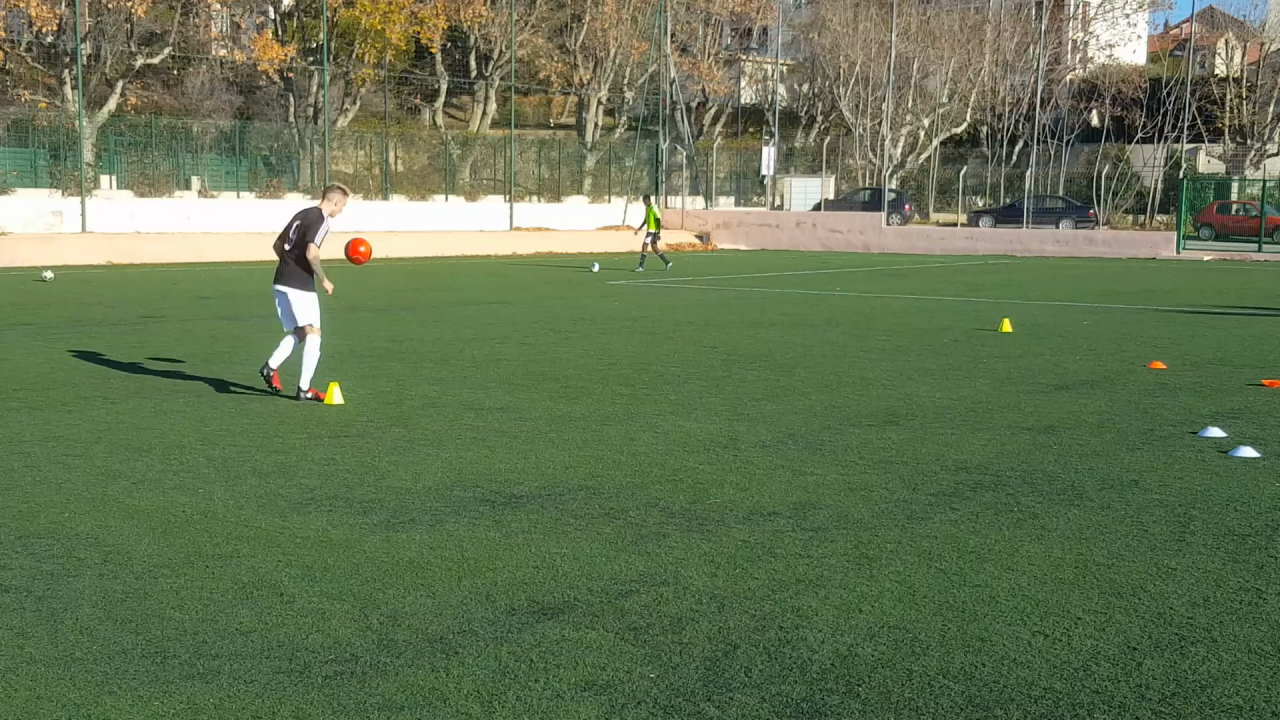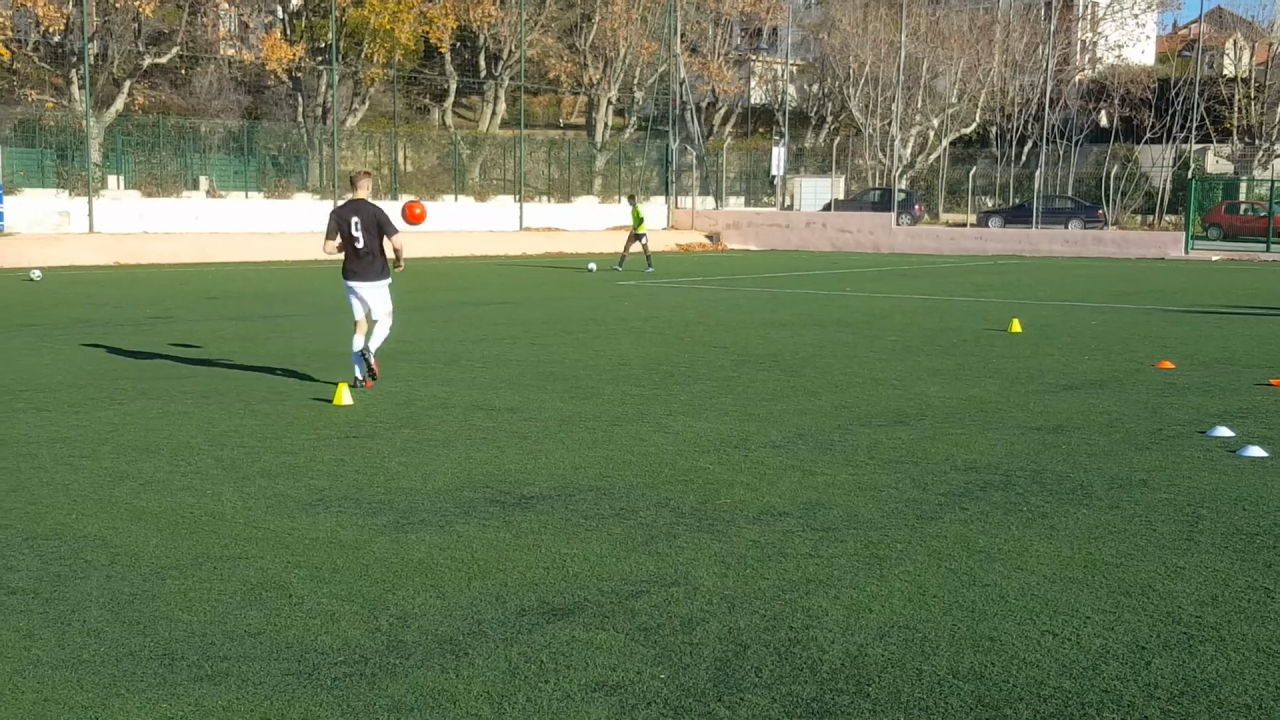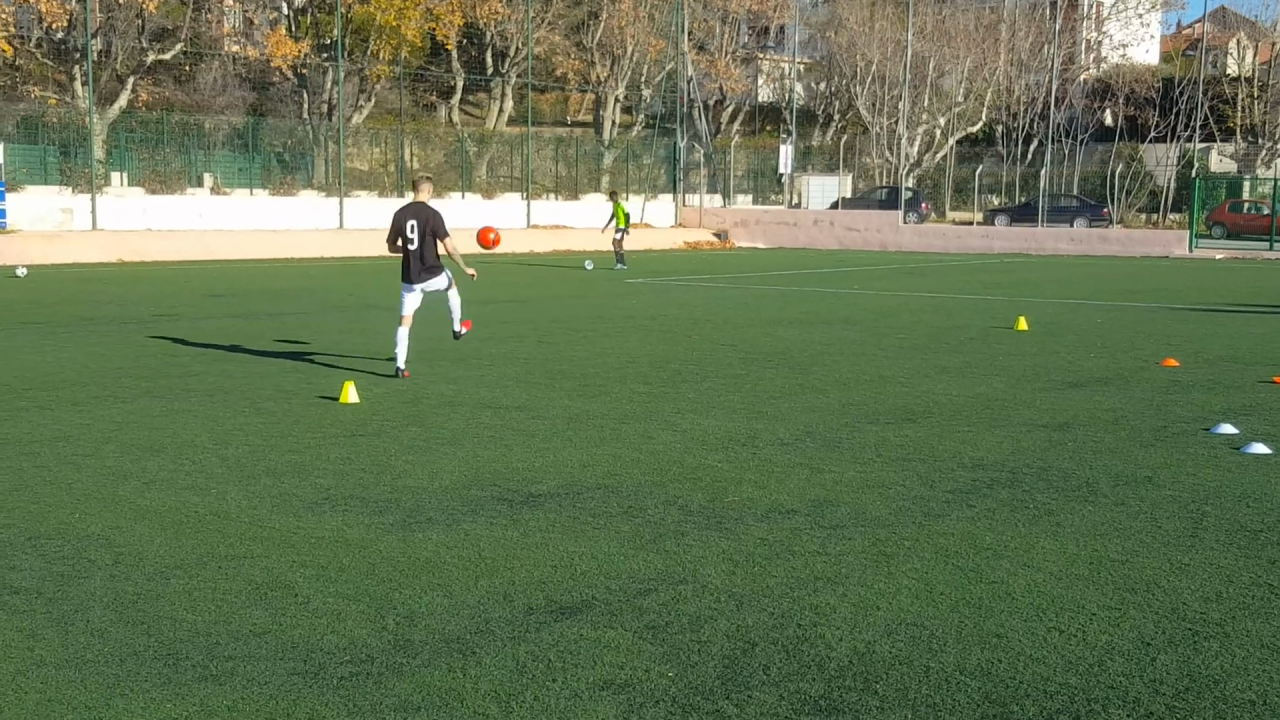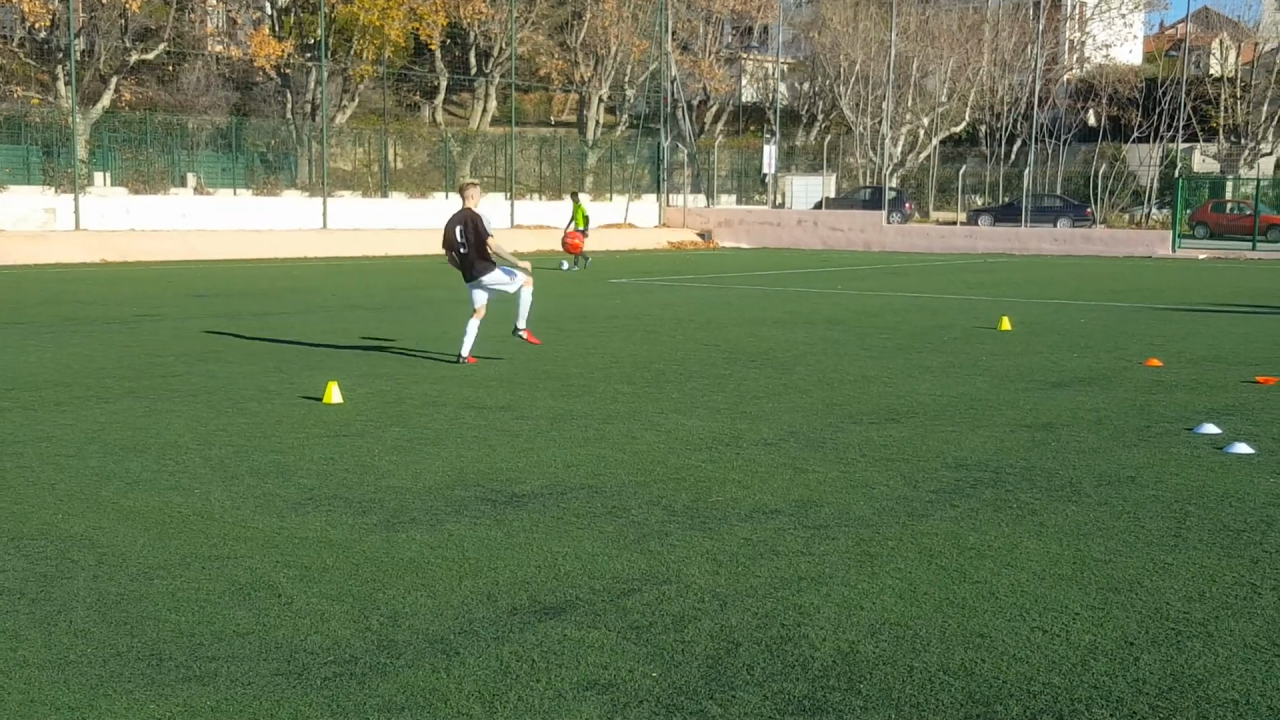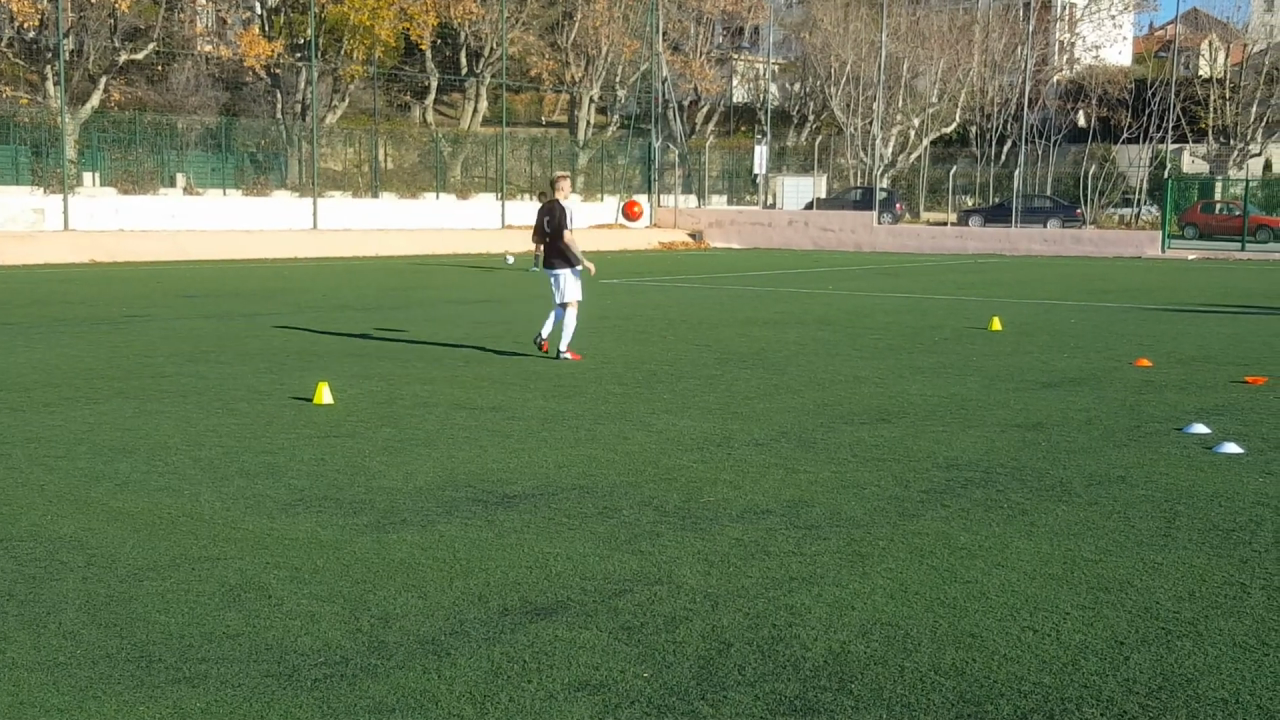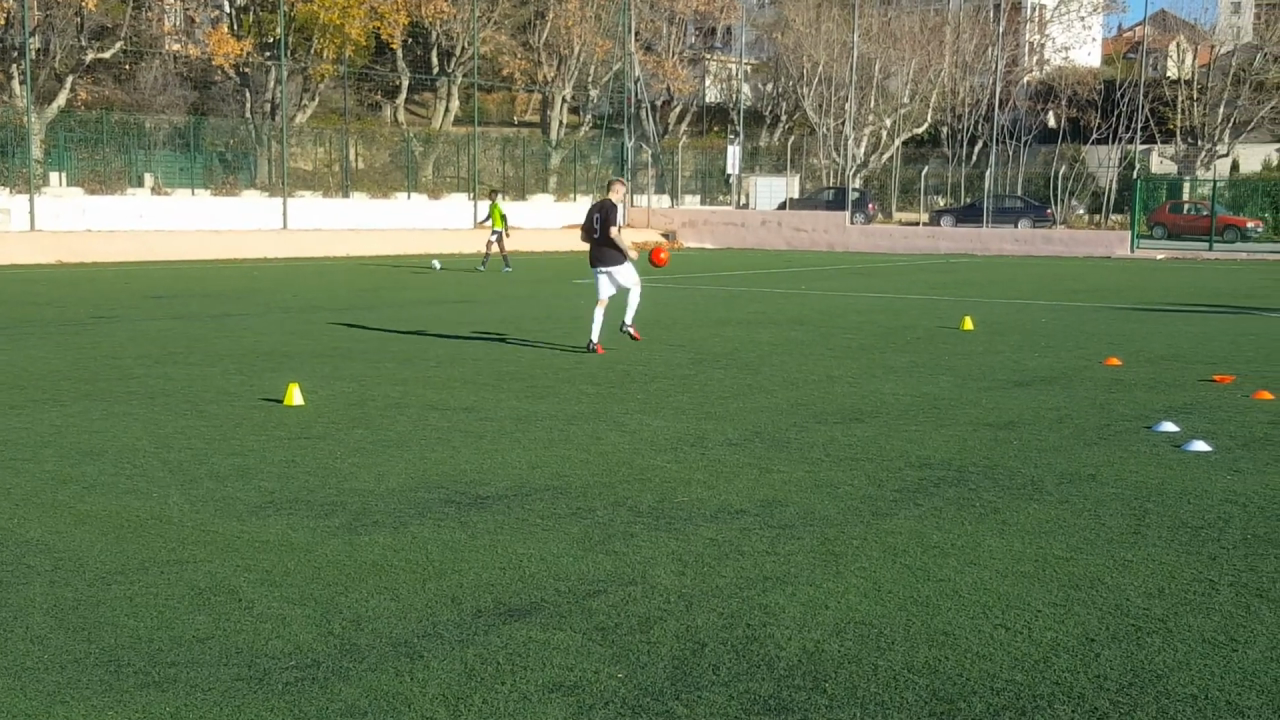
dt=0.4s
person 1, frame 1
left shoulder: (302, 215)
right shoulder: (322, 221)
left elbow: (277, 245)
right elbow: (311, 254)
right wrist: (324, 280)
left hip: (282, 282)
right hip: (299, 283)
left knee: (298, 333)
right knee: (313, 333)
left ankle: (272, 367)
right ankle: (304, 388)
person 1, frame 2
left shoulder: (338, 213)
right shoulder: (376, 212)
left elbow: (328, 249)
right elbow: (396, 243)
right wrist: (400, 261)
left hip: (351, 277)
right hip: (376, 276)
left knee: (360, 325)
right knee: (385, 321)
left ankle: (359, 376)
right ankle: (369, 351)
person 1, frame 3
left shoulder: (399, 214)
right shoulder: (433, 215)
left elbow: (391, 247)
right elbow: (449, 247)
right wrist: (465, 268)
left hip: (410, 278)
right hip: (433, 274)
left knee: (405, 321)
right knee: (451, 282)
left ankle: (400, 366)
right ankle: (457, 327)
person 1, frame 4
left shoulder: (452, 221)
right shoulder: (476, 218)
left elbow: (448, 253)
right elbow: (492, 246)
right wrist: (518, 262)
left hip: (471, 275)
right hip: (487, 270)
left knee: (479, 314)
right knee: (527, 281)
left ankle: (464, 354)
right ankle: (521, 327)
person 1, frame 5
left shoulder: (543, 209)
right shoulder: (563, 209)
left elbow: (537, 238)
right elbow: (567, 238)
right wrist: (585, 261)
left hip: (550, 265)
right hip: (566, 264)
left knee: (562, 305)
right knee: (572, 306)
left ankle: (544, 335)
right ankle: (563, 350)
person 1, frame 6
left shoulder: (594, 208)
right shoulder: (612, 208)
left elbow: (584, 234)
right elbow: (613, 233)
right wrist: (627, 250)
left hip: (598, 262)
right hip: (614, 261)
left knee: (602, 303)
right knee: (636, 284)
left ankle: (593, 341)
right ankle: (627, 323)
